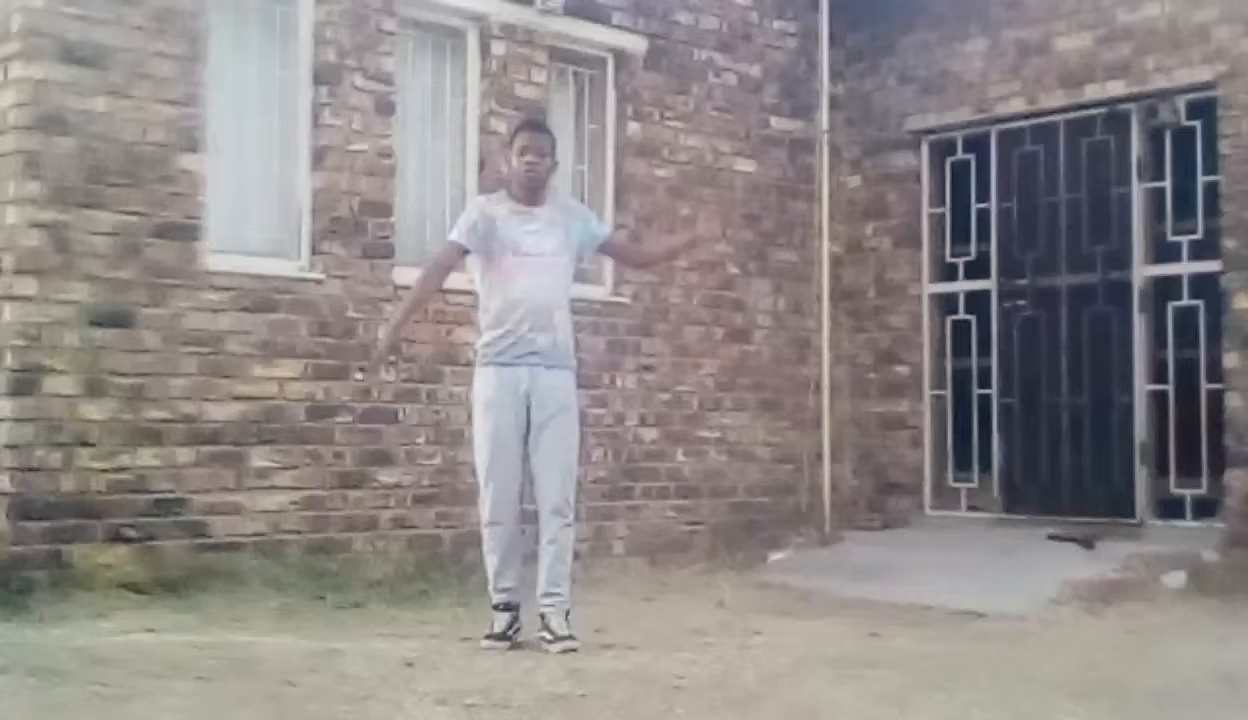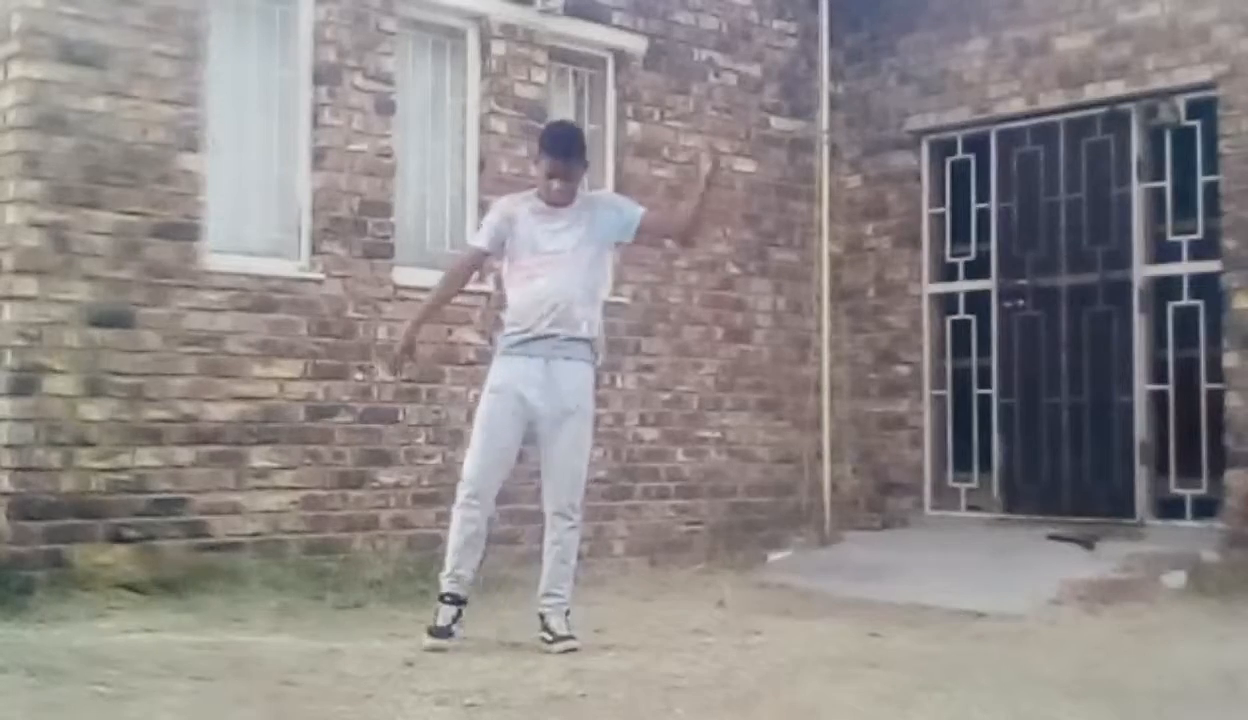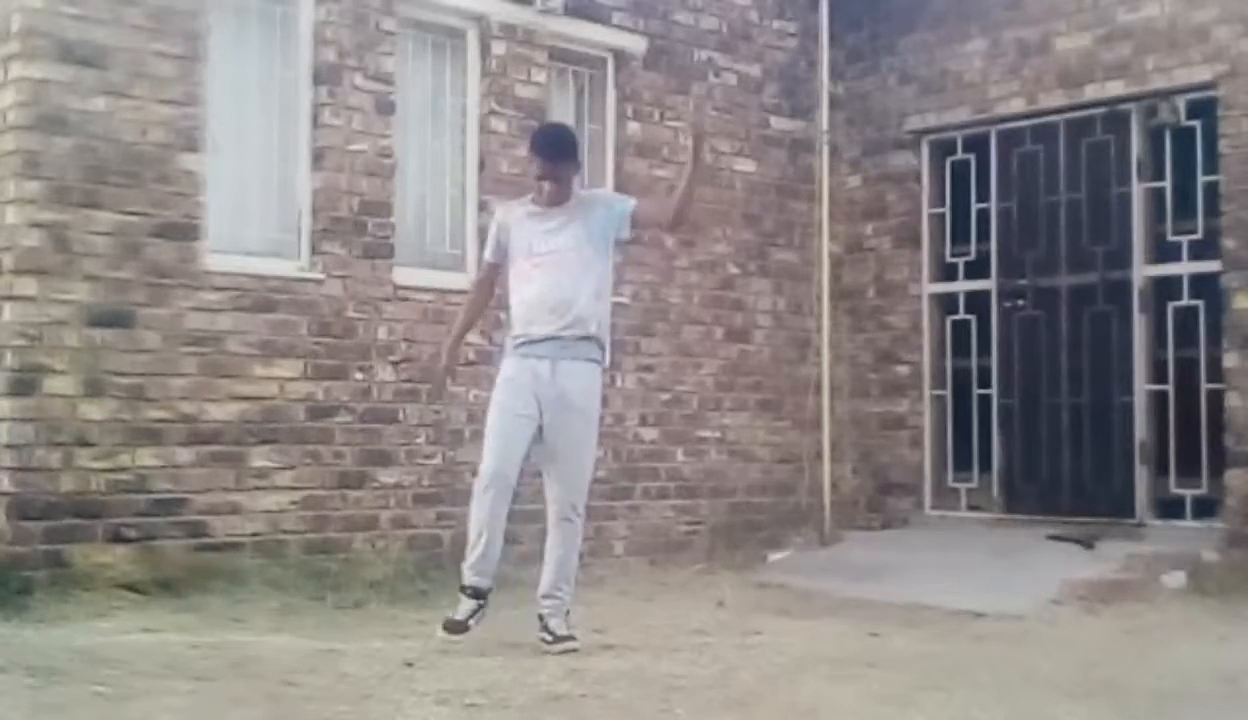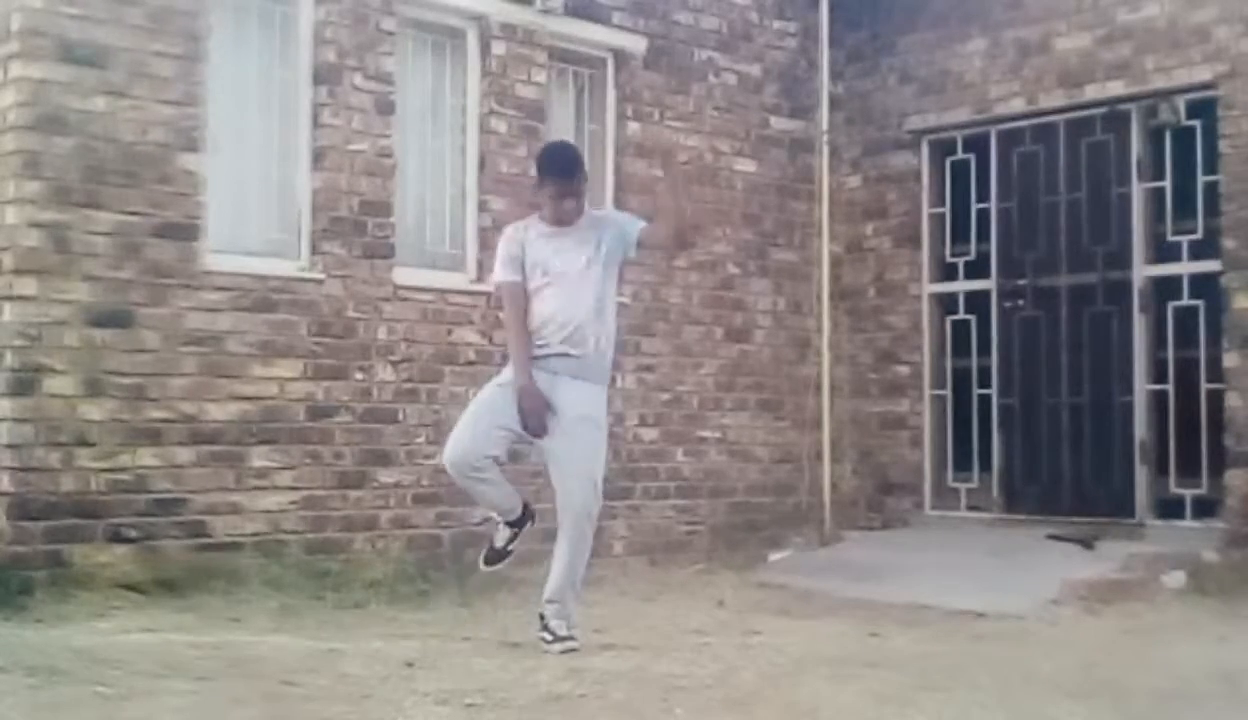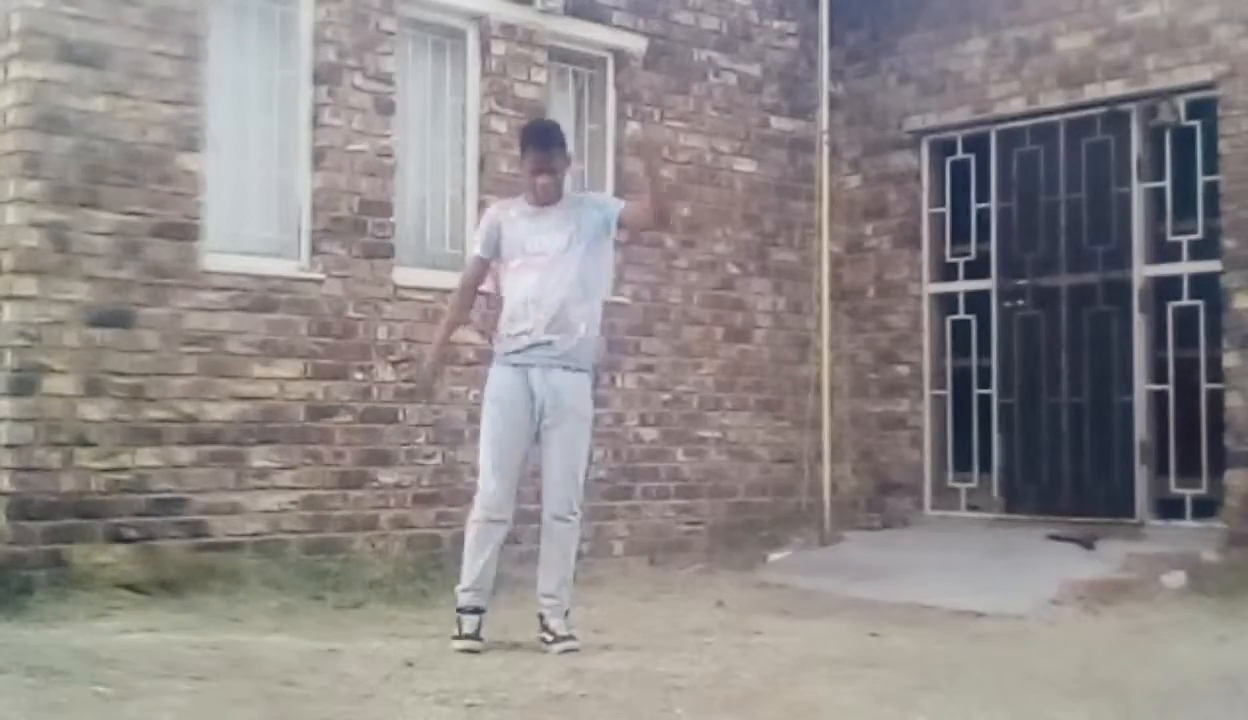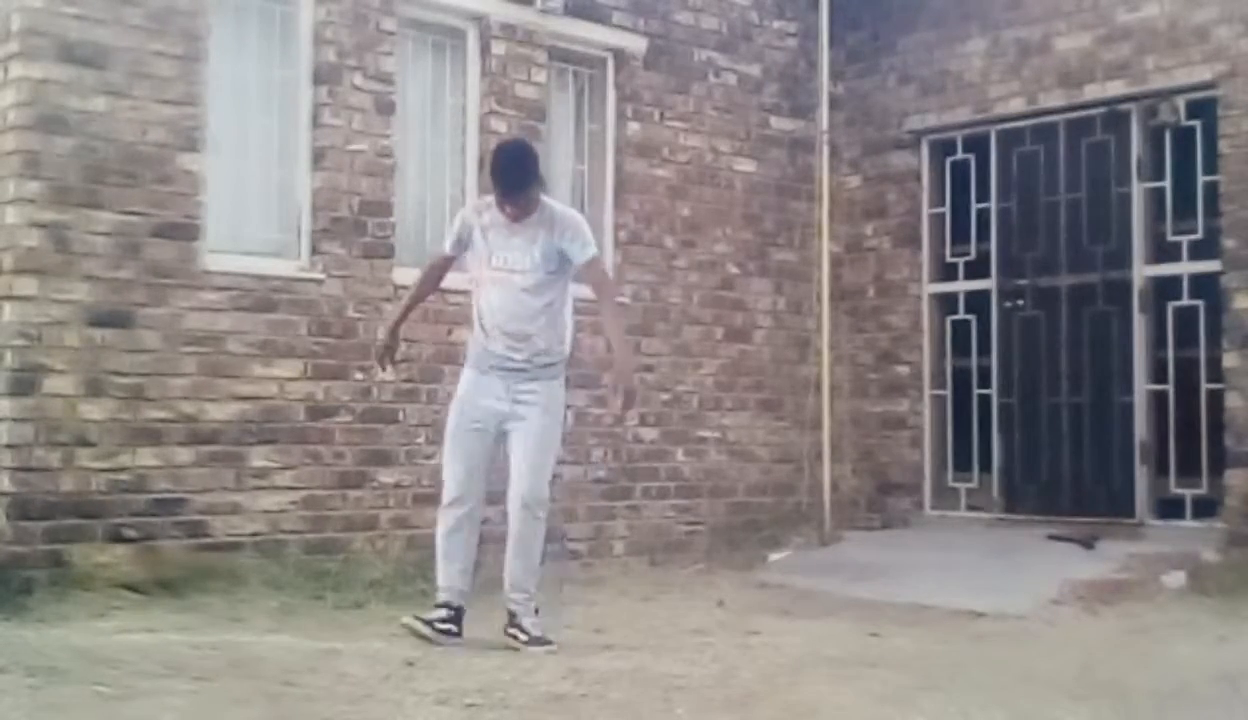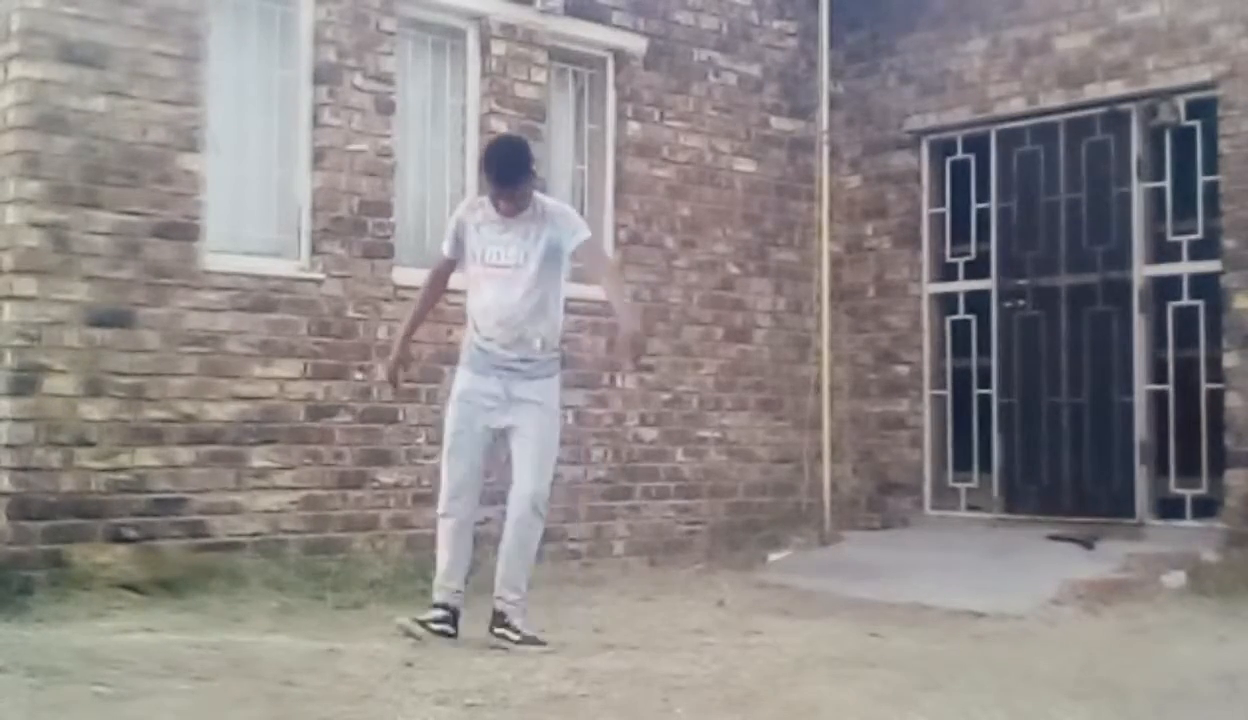
dt=0.7s
person 1, frame 1
left shoulder: (573, 216)
right shoulder: (484, 212)
left elbow: (638, 256)
right elbow: (439, 268)
left wrist: (695, 236)
right wrist: (394, 326)
left hip: (556, 371)
right hip: (498, 369)
left knee: (557, 499)
right knee: (498, 499)
left ankle: (554, 611)
right ankle: (504, 606)
person 1, frame 2
left shoulder: (607, 211)
right shoulder: (508, 211)
left elbow: (680, 230)
right elbow: (464, 268)
left wrist: (704, 182)
right wrist: (415, 324)
left hip: (572, 369)
right hip: (513, 364)
left knee: (564, 500)
right knee: (478, 482)
left ankle: (554, 610)
right ankle: (453, 595)
person 1, frame 3
left shoulder: (604, 209)
right shoulder: (508, 217)
left elbow: (670, 217)
right elbow: (485, 284)
left wrist: (692, 163)
right wrist: (452, 343)
left hip: (579, 367)
right hip: (522, 363)
left knee: (568, 499)
right knee: (495, 476)
left ankle: (554, 611)
right ankle: (475, 586)
person 1, frame 4
left shoulder: (611, 229)
right shoulder: (517, 238)
left elbow: (674, 234)
right elbow: (515, 318)
left wrist: (674, 177)
right wrist: (525, 386)
left hip: (583, 385)
right hip: (526, 375)
left knee: (581, 505)
right knee: (462, 453)
left ankle: (556, 616)
right ankle: (514, 515)
person 1, frame 5
left shoulder: (594, 210)
right shoulder: (500, 216)
left elbow: (650, 218)
right elbow: (468, 285)
left wrist: (650, 166)
right wrist: (436, 347)
left hip: (569, 370)
right hip: (510, 365)
left knee: (563, 501)
right knee: (494, 494)
left ankle: (553, 613)
right ankle: (471, 609)
person 1, frame 6
left shoulder: (566, 225)
right shoulder: (474, 217)
left elbow: (605, 290)
right elbow: (437, 270)
left wrist: (622, 358)
right wrist: (395, 325)
left hip: (541, 379)
right hip: (482, 371)
left knee: (527, 496)
right knee: (460, 490)
left ankle: (522, 611)
right ankle: (448, 606)
person 1, frame 7
left shoulder: (558, 219)
right shoulder: (468, 217)
left elbow: (600, 264)
right elbow: (439, 278)
left wrist: (626, 317)
right wrist: (403, 341)
left hip: (537, 376)
right hip: (477, 371)
left knee: (529, 495)
right knee: (458, 492)
left ankle: (509, 608)
right ankle: (446, 605)
